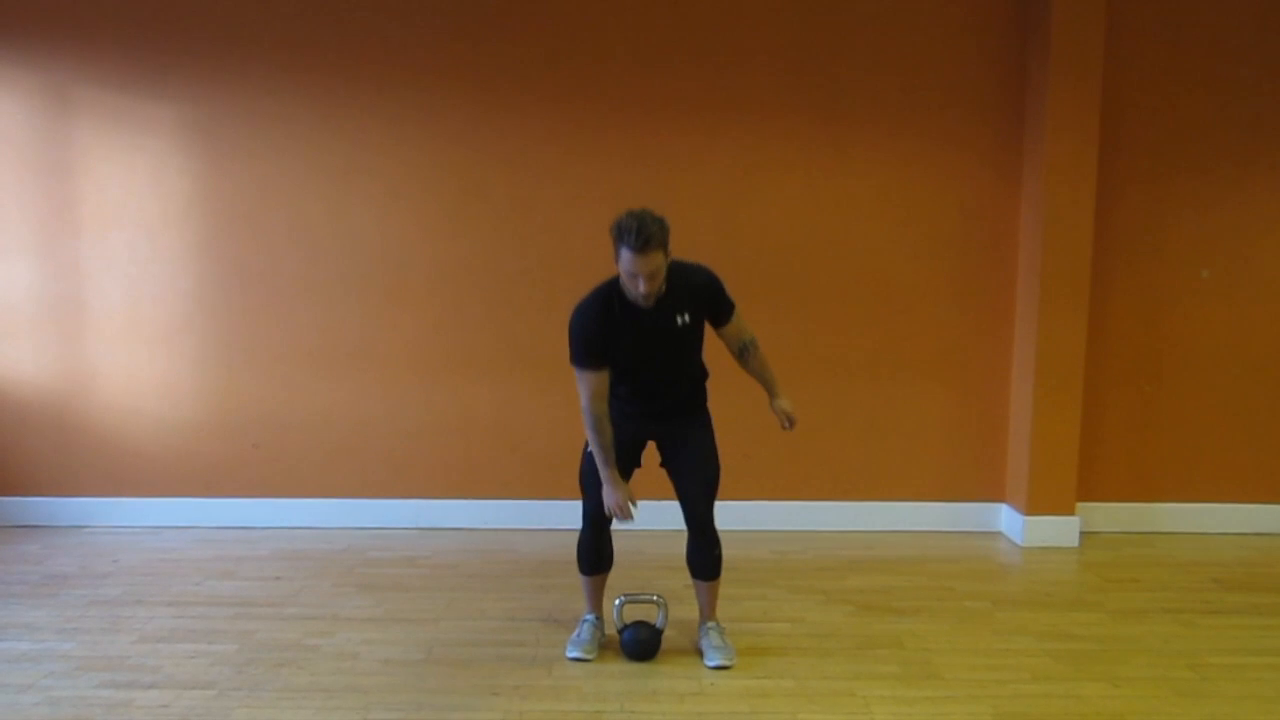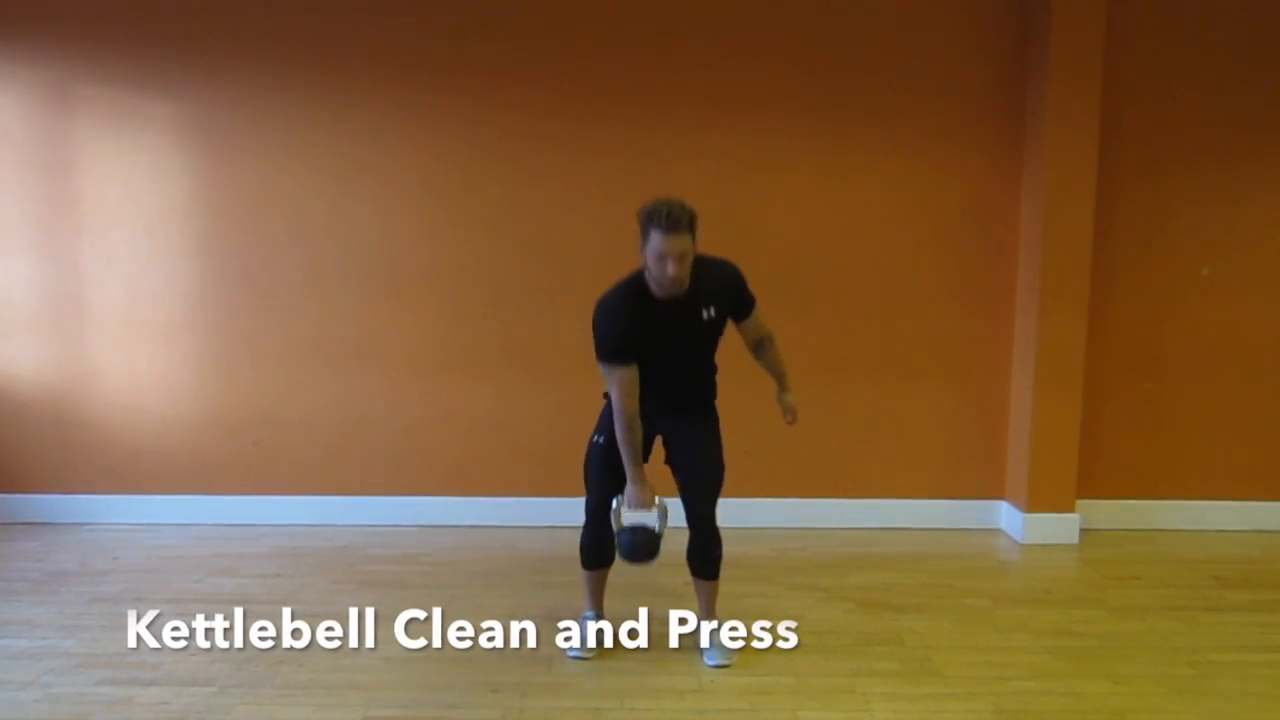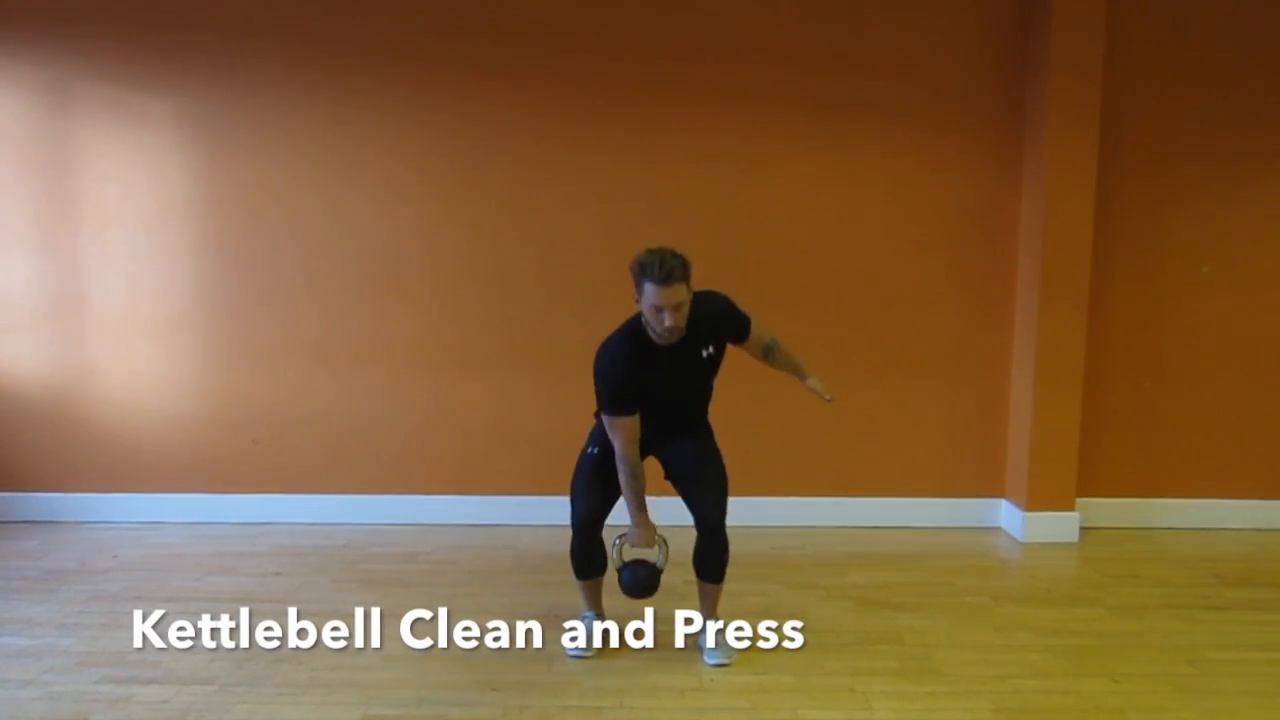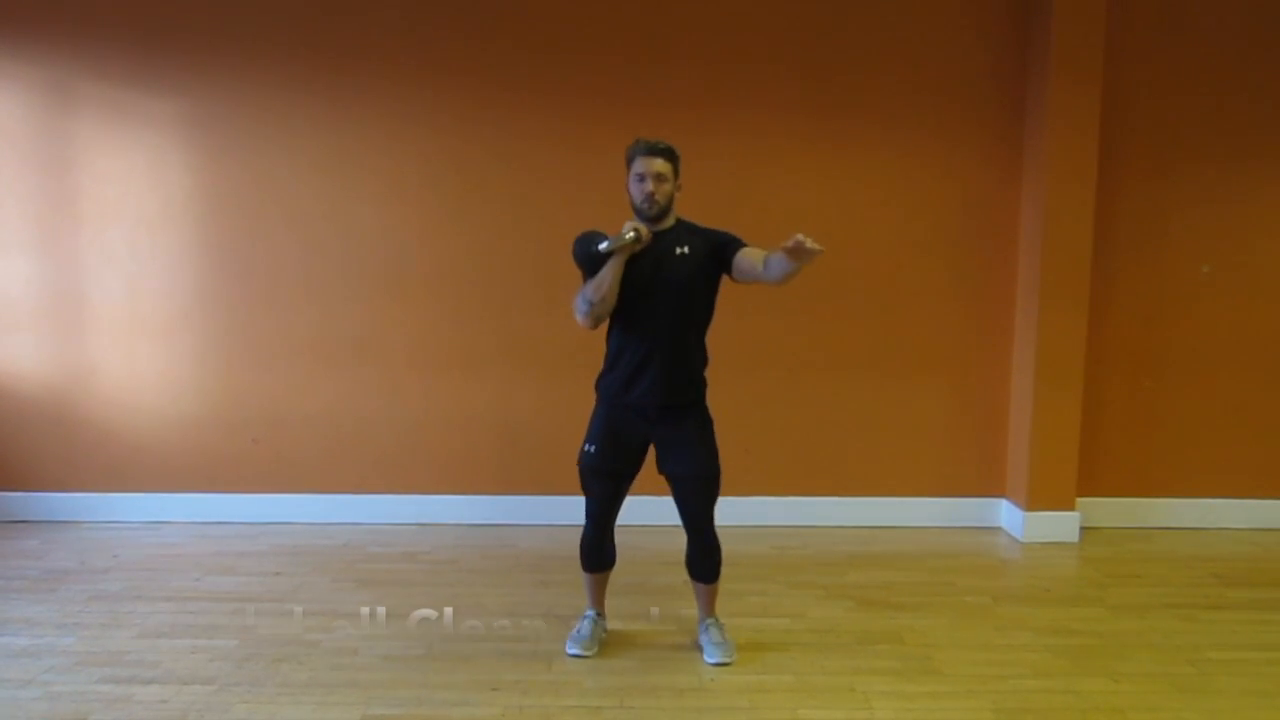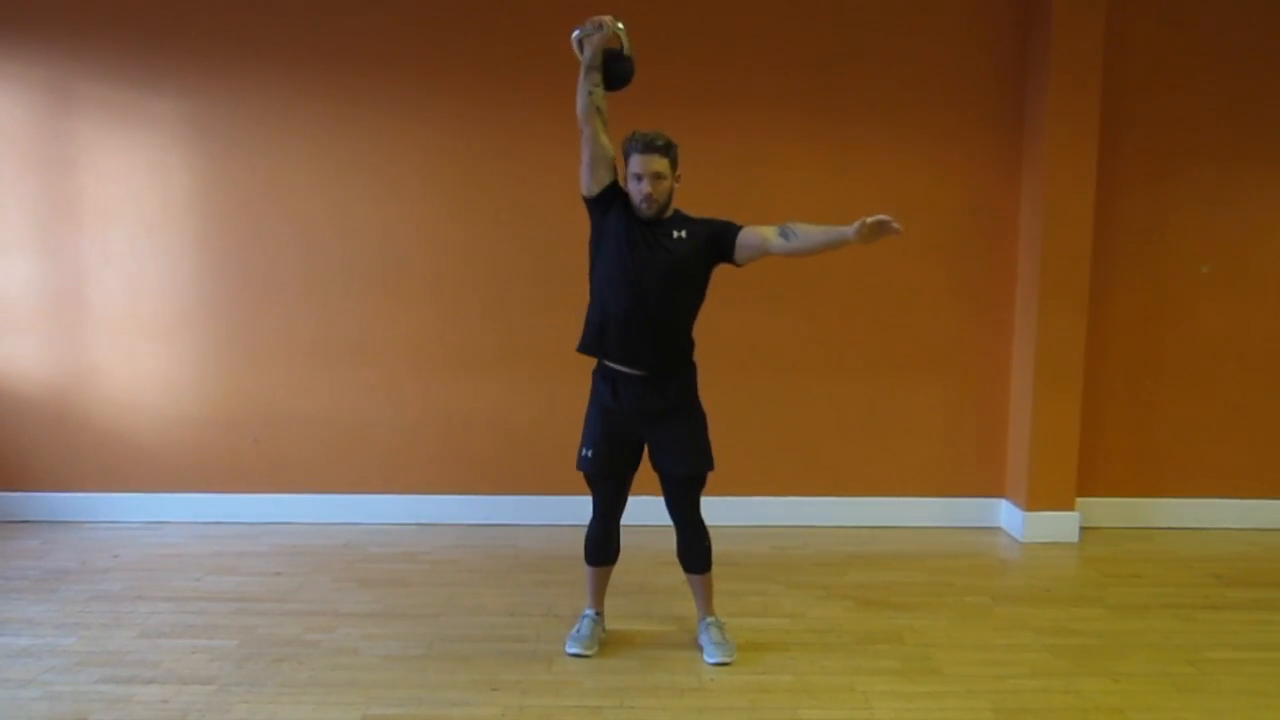
dt=1s
person 1, frame 1
left shoulder: (698, 284)
right shoulder: (591, 313)
left elbow: (740, 340)
right elbow: (592, 401)
left wrist: (774, 394)
right wrist: (609, 478)
left hip: (685, 414)
right hip: (621, 413)
left knee: (700, 516)
right knee: (595, 515)
left ankle: (709, 625)
right ankle: (592, 620)
person 1, frame 2
left shoulder: (722, 279)
right shoulder: (617, 308)
left elbow: (757, 335)
right elbow: (625, 400)
left wrist: (783, 388)
right wrist: (635, 483)
left hip: (693, 408)
right hip: (629, 414)
left knee: (702, 515)
right knee: (599, 509)
left ankle: (709, 625)
right ankle: (592, 616)
person 1, frame 3
left shoulder: (716, 311)
right shoulder: (616, 355)
left elbow: (762, 343)
right elbow: (626, 449)
left wrist: (804, 376)
right wrist: (639, 518)
left hip: (689, 427)
right hip: (622, 429)
left knee: (712, 521)
right knee: (584, 520)
left ankle: (709, 625)
right ankle: (593, 616)
person 1, frame 4
left shoulder: (706, 244)
right shoulder: (608, 250)
left elbow: (765, 268)
right elbow: (587, 315)
left wrist: (793, 257)
right wrist: (621, 252)
left hip: (684, 408)
right hip: (620, 405)
left knee: (699, 524)
right knee: (598, 518)
left ankle: (709, 622)
right ankle: (594, 616)
person 1, frame 5
left shoulder: (703, 234)
right shoulder: (609, 217)
left elbow: (776, 239)
right elbow: (590, 132)
left wrist: (849, 234)
right wrist: (591, 59)
left hip: (674, 395)
right hip: (613, 391)
left knee: (686, 513)
right knee: (605, 511)
left ankle: (709, 621)
right ankle: (593, 616)
